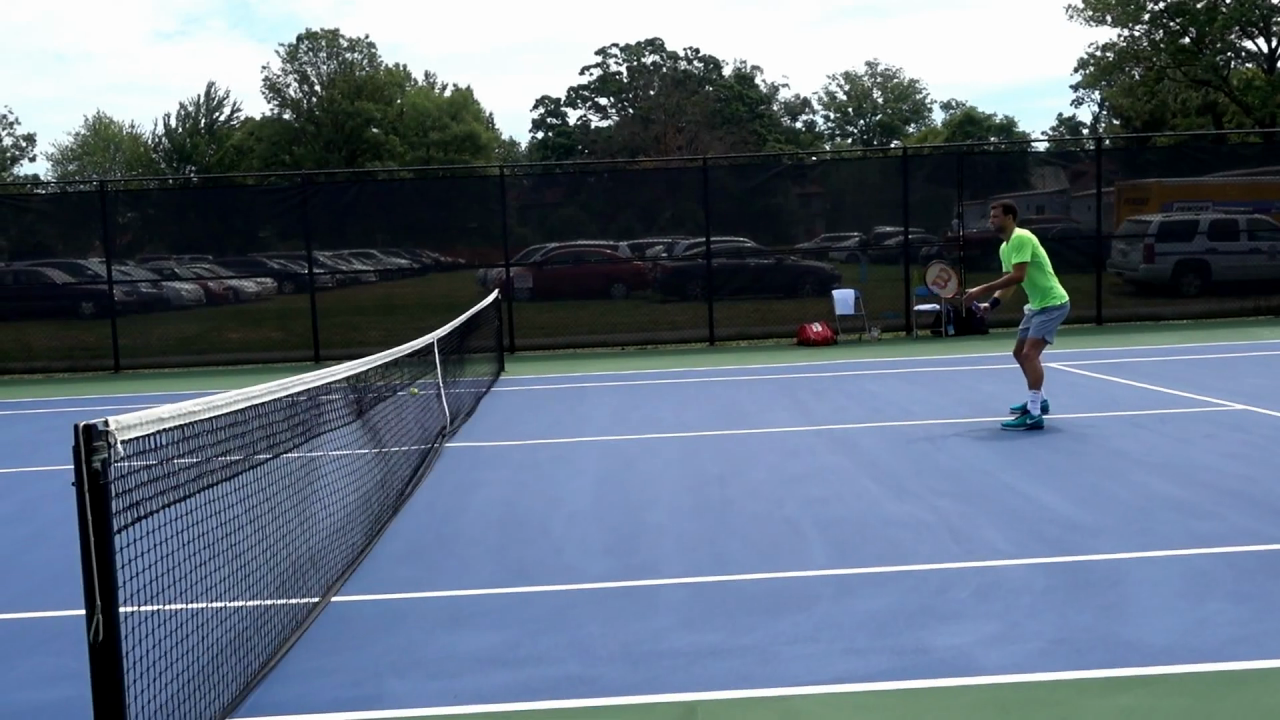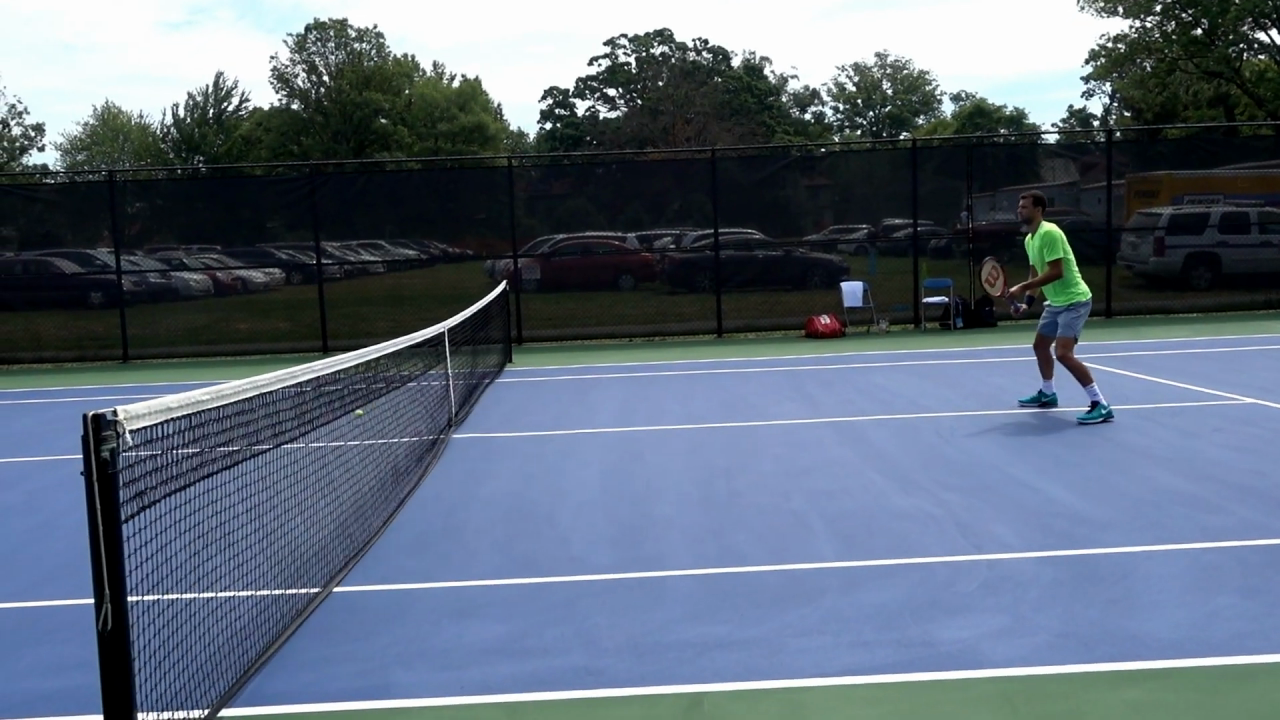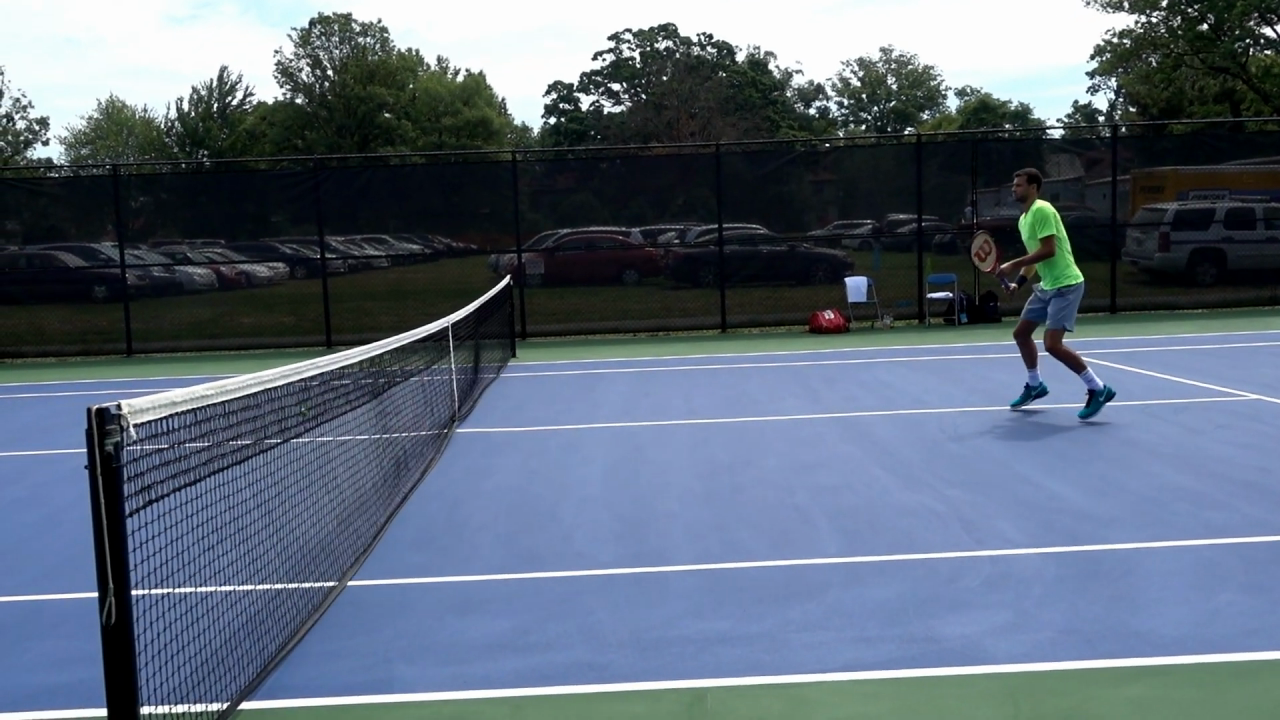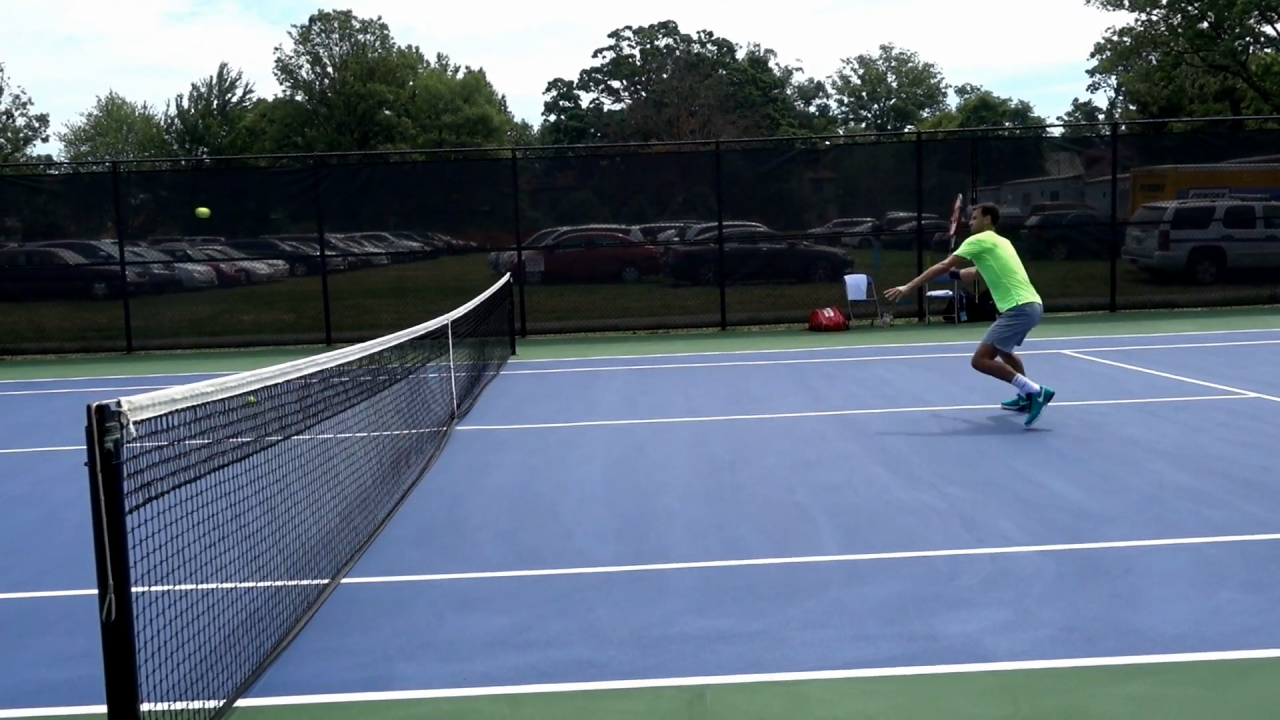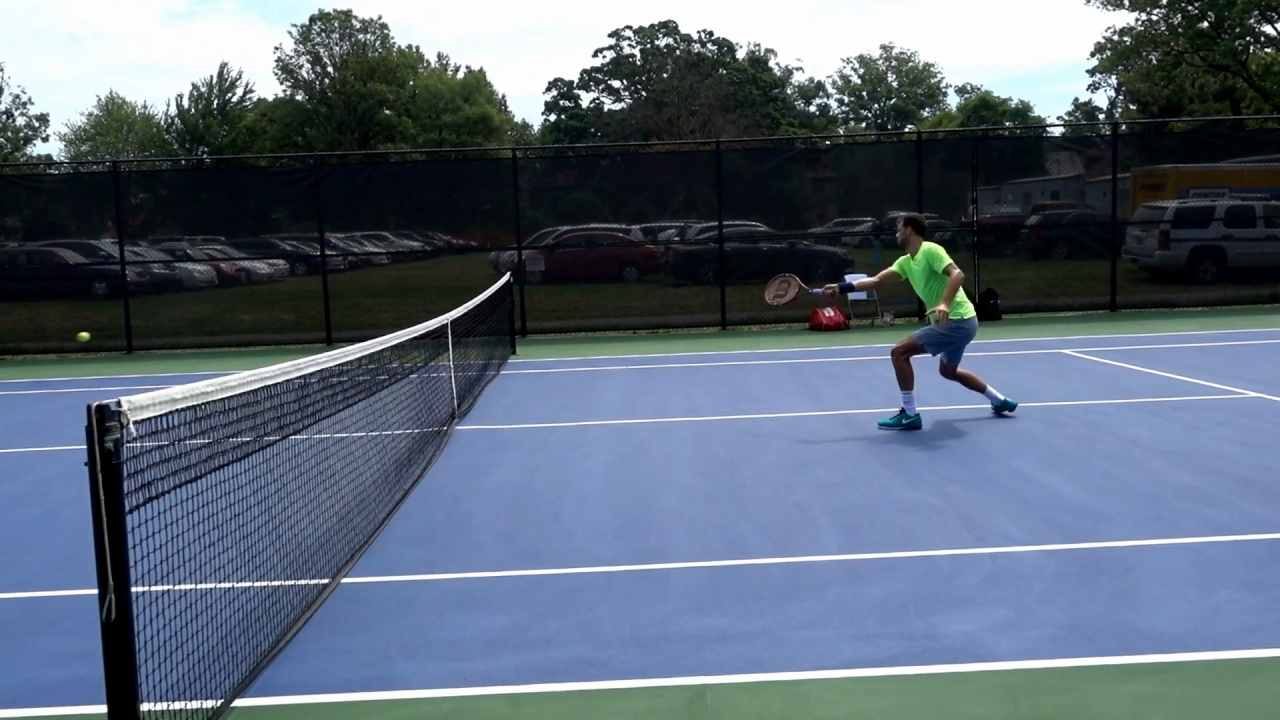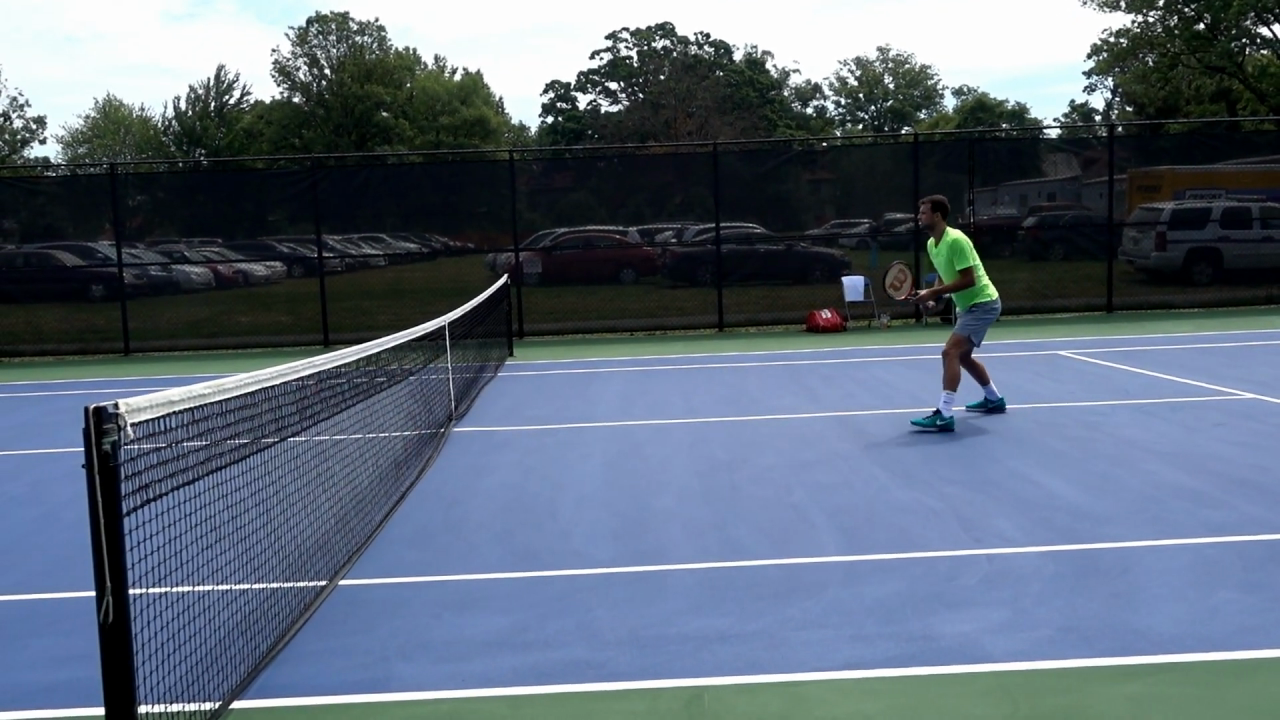
dt=0.5s
person 1, frame 1
left shoulder: (1021, 237)
right shoulder: (1004, 247)
left elbow: (1018, 276)
right elbow: (1007, 283)
left wrist: (982, 290)
right wrist: (990, 304)
left hip: (1053, 304)
right hip: (1037, 305)
left knee: (1030, 353)
right knee: (1020, 352)
left ankle: (1033, 415)
right ankle: (1038, 400)
person 1, frame 2
left shoulder: (1050, 232)
right shoulder: (1029, 239)
left elbow: (1057, 272)
right elbow: (1036, 275)
left wrist: (1022, 288)
right wrist: (1027, 302)
left hip: (1074, 300)
right hip: (1056, 302)
left knee: (1063, 353)
right knee: (1040, 346)
left ankle: (1100, 404)
right ankle: (1047, 394)
person 1, frame 3
left shoulder: (1042, 210)
right shoulder: (1023, 219)
left elbow: (1048, 250)
left wrist: (1013, 265)
right wrist: (1018, 281)
left hip: (1066, 286)
right hip: (1047, 287)
left knee: (1052, 344)
right knee: (1021, 333)
left ankle: (1098, 391)
right ankle: (1035, 386)
person 1, frame 4
left shoulder: (979, 240)
right shoulder: (1000, 242)
left elbow: (943, 266)
left wrist: (909, 287)
right wrist: (954, 272)
left hip: (1020, 309)
right hip: (1031, 306)
left knee: (980, 360)
right knee: (1001, 350)
left ankle: (1035, 392)
right ankle: (1026, 397)
person 1, frame 5
left shoulder: (930, 250)
right shoulder: (904, 262)
left elbow: (956, 274)
right elbow: (876, 281)
left wrist: (943, 304)
right wrist: (842, 287)
left hip: (957, 320)
right hip: (961, 322)
left knee: (900, 353)
right knee: (949, 371)
left ankle: (910, 415)
right ankle: (1000, 400)
person 1, frame 6
left shoulder: (956, 240)
right shoulder: (931, 244)
left elbow: (968, 280)
right elbow: (943, 276)
left wrist: (933, 293)
right wrist: (933, 297)
left hip: (983, 303)
right hip: (968, 306)
left knee: (950, 353)
right knee: (961, 356)
left ankle: (944, 415)
right ankle: (994, 398)
